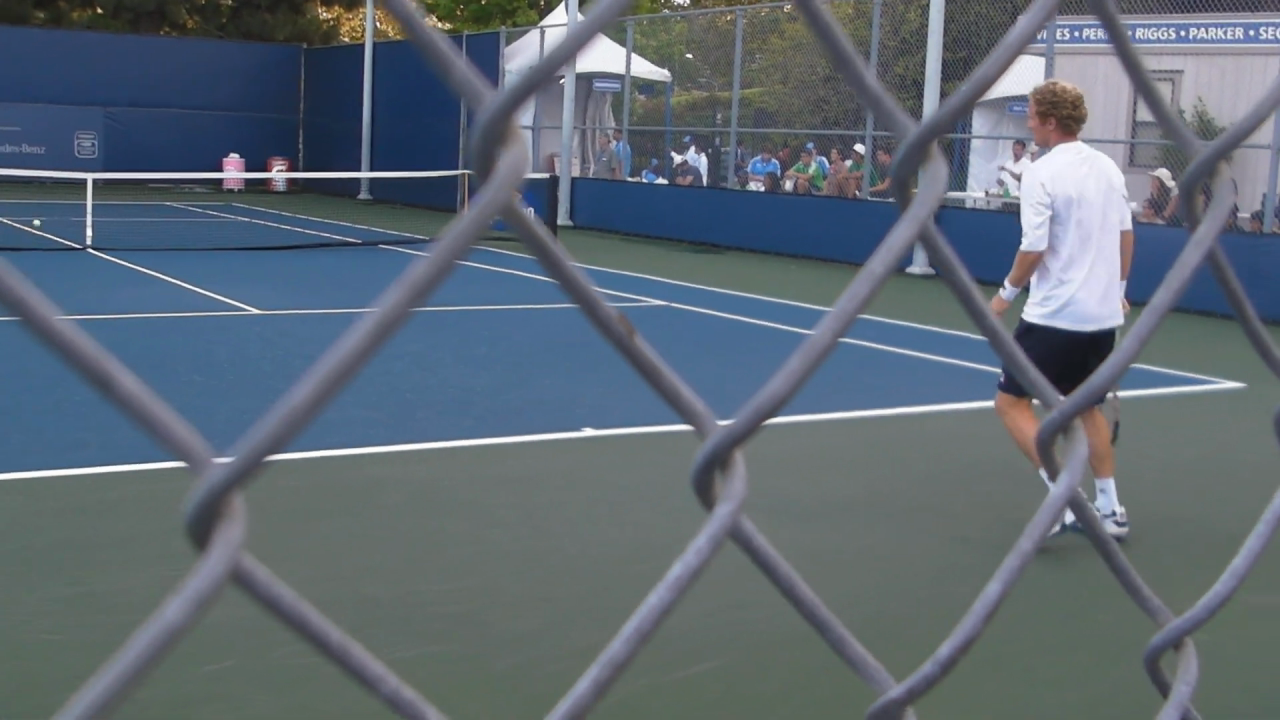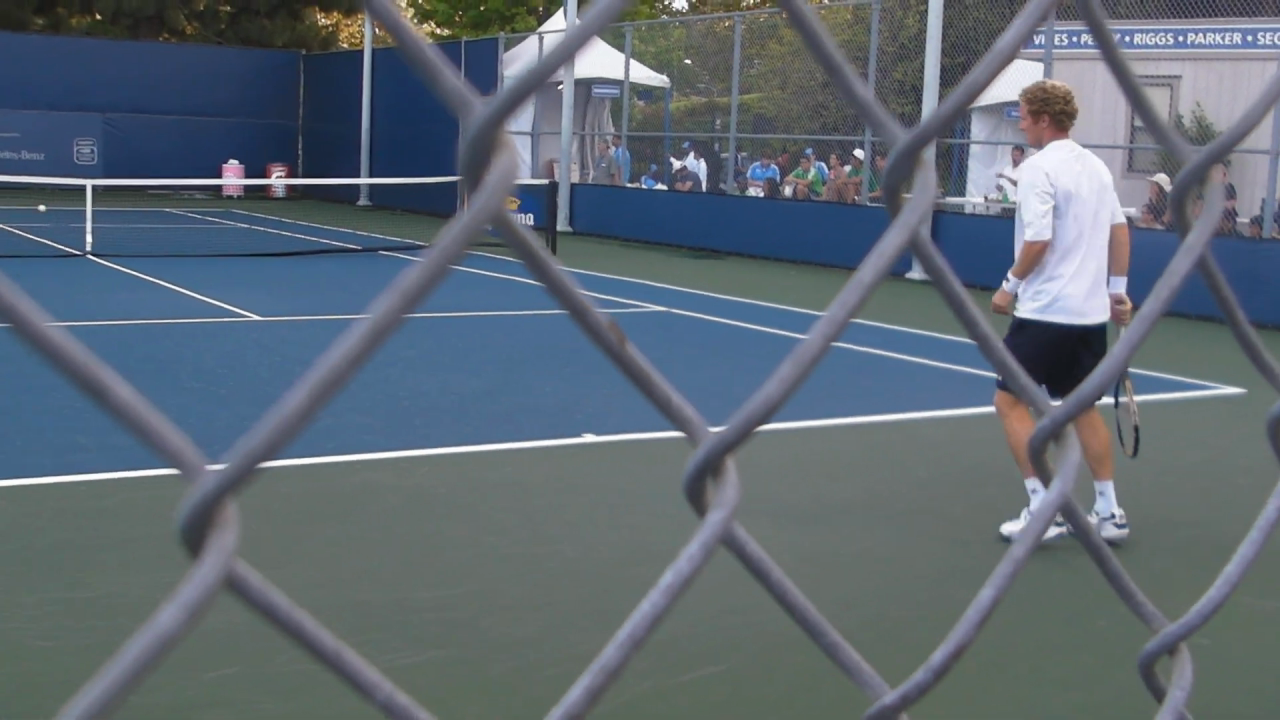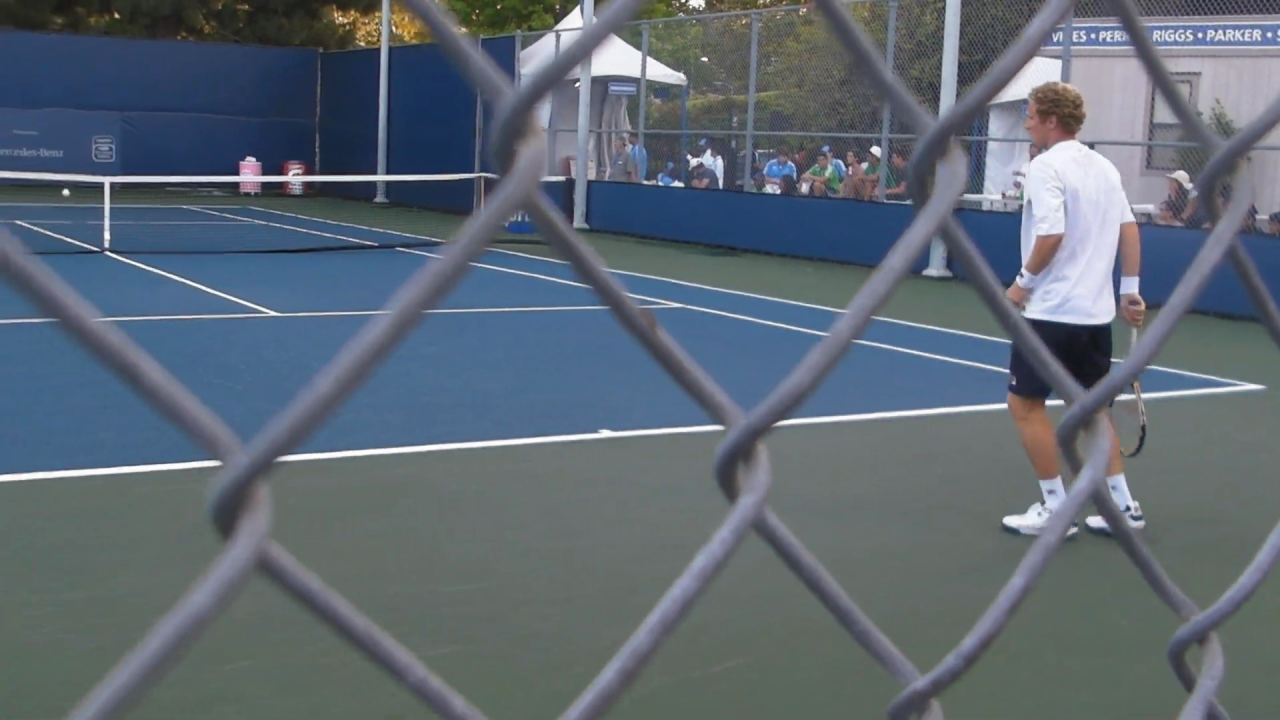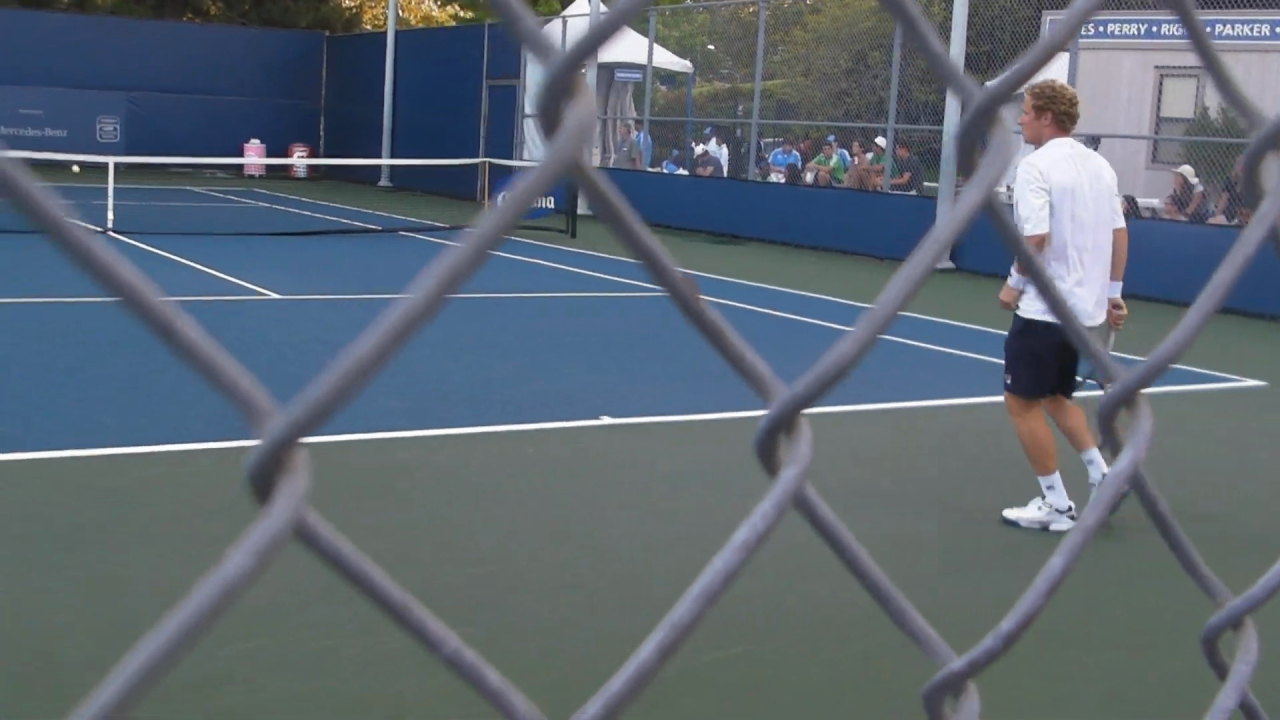
dt=0.1s
person 1, frame 1
left shoulder: (1042, 174)
right shoulder: (1108, 168)
left elbow: (1034, 250)
right elbow: (1125, 234)
left wrist: (1006, 294)
right wrist: (1115, 292)
left hip: (1054, 315)
right hip: (1102, 314)
left knee: (1011, 401)
right knee: (1088, 405)
right ankle: (1109, 509)
person 1, frame 2
left shoulder: (1038, 168)
right shoulder: (1096, 166)
left elbow: (1038, 241)
right elbow: (1118, 229)
left wrist: (1009, 287)
right wrist: (1117, 288)
left hip: (1045, 311)
right hip: (1091, 311)
left knee: (1010, 403)
right knee: (1084, 408)
left ankle: (1042, 509)
right ankle: (1109, 513)
person 1, frame 3
left shoulder: (1046, 166)
right shoulder: (1103, 167)
left elbow: (1050, 236)
right elbow: (1128, 229)
left wrist: (1023, 282)
right wrist: (1130, 288)
left hip: (1053, 309)
right hip: (1097, 309)
left knee: (1025, 405)
left ankle: (1054, 508)
right ankle: (1123, 504)
person 1, frame 4
left shoulder: (1036, 166)
right shoulder: (1100, 165)
left elbow: (1036, 237)
right elbow: (1119, 233)
left wrist: (1014, 283)
right wrist: (1113, 291)
left hip: (1045, 308)
right hip: (1087, 305)
left knee: (1022, 402)
right knee: (1053, 396)
left ankle: (1056, 504)
right ankle: (1102, 478)
